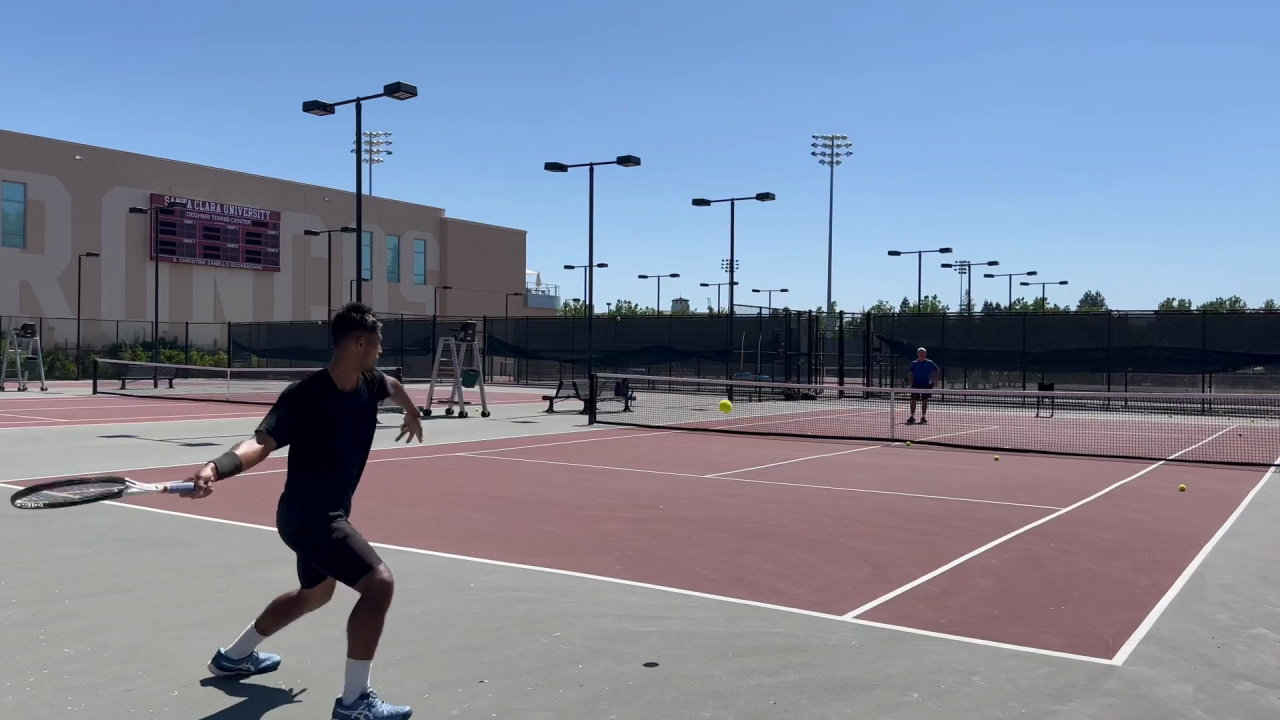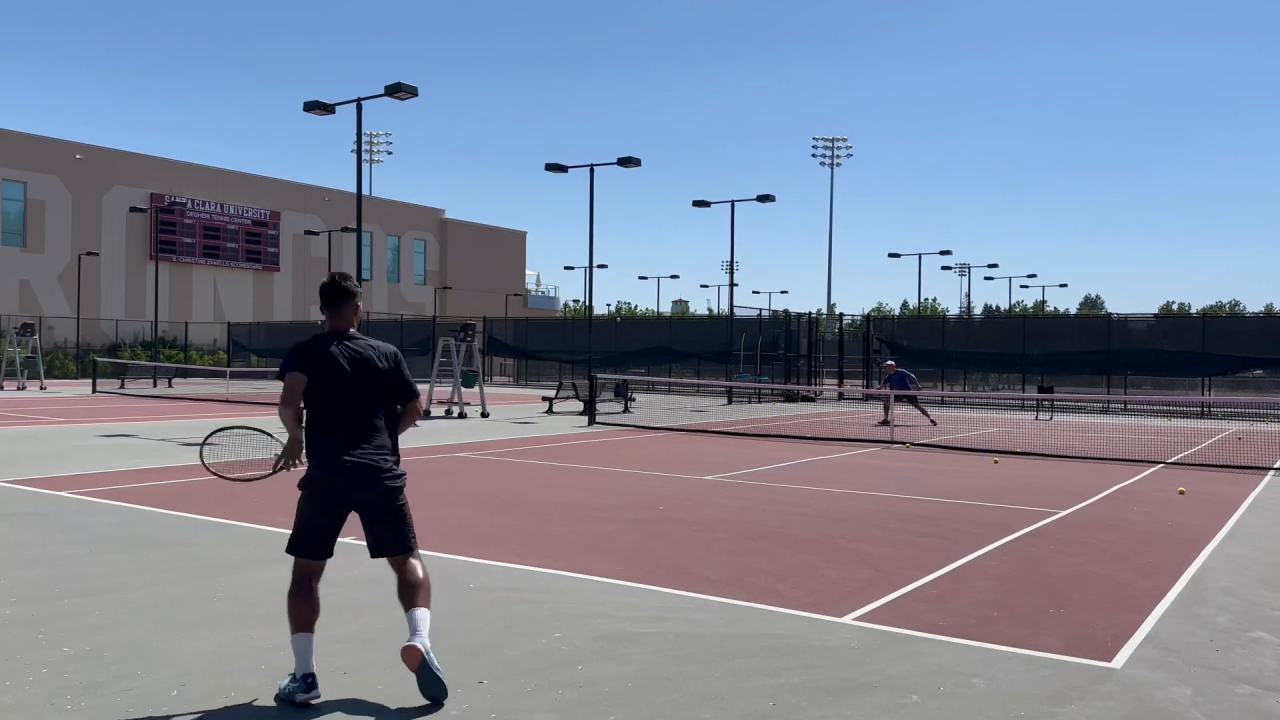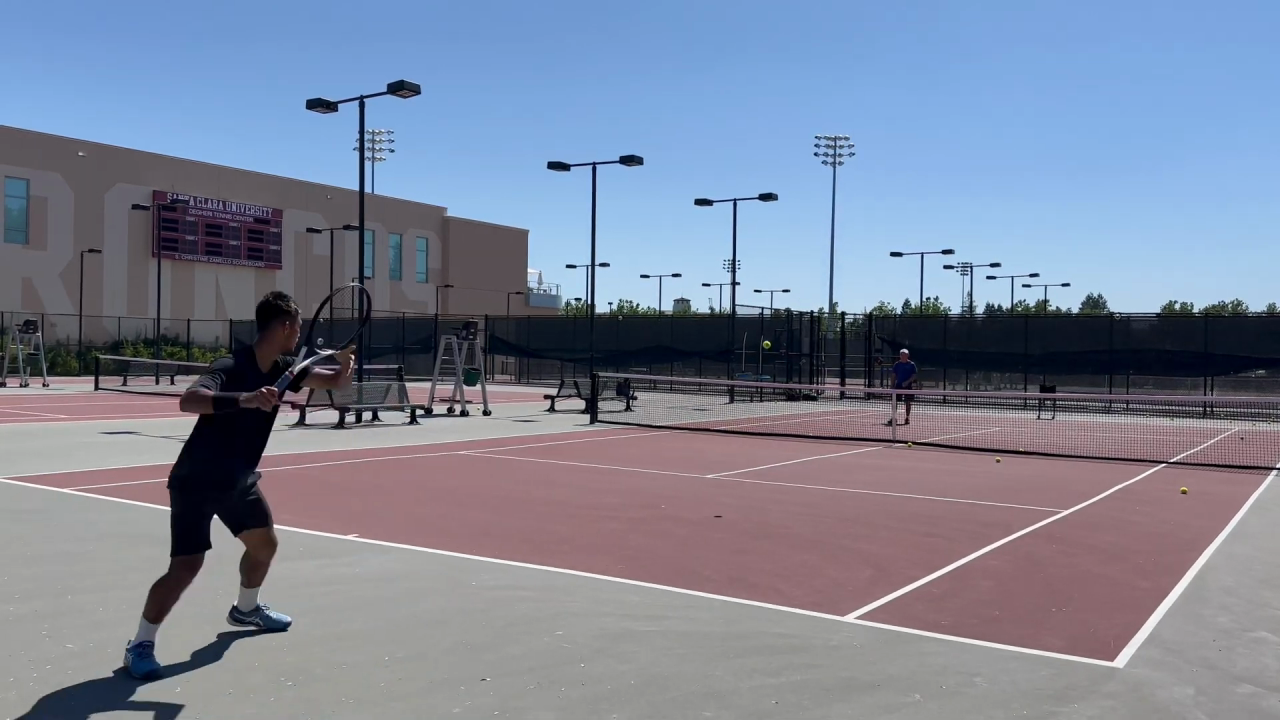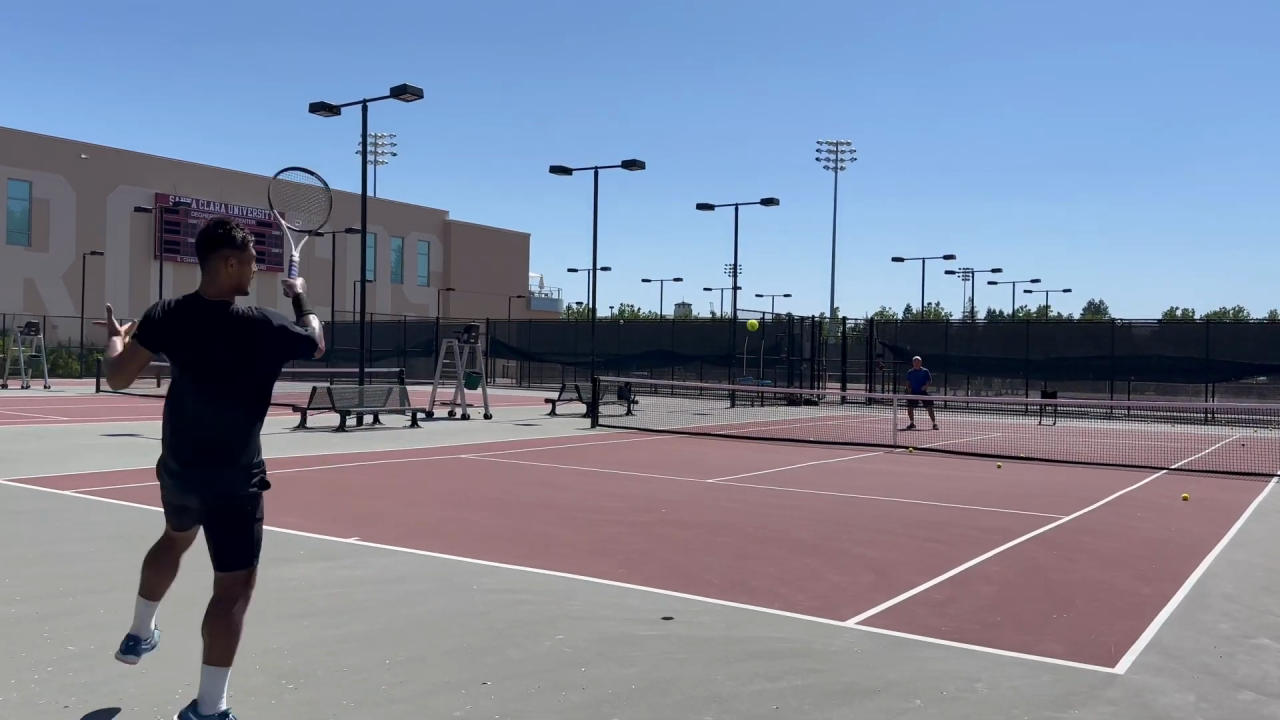
dt=1s
person 1, frame 1
left shoulder: (370, 382)
right shoulder: (306, 395)
left elbow: (391, 384)
right elbow: (259, 445)
left wrist: (411, 408)
right wrist: (215, 469)
left hip: (325, 515)
right hip: (314, 518)
left knee: (316, 593)
right knee: (378, 585)
left ankle: (234, 657)
person 1, frame 2
left shoulder: (307, 351)
right shoulder: (386, 353)
left elbow: (290, 403)
right elbow: (413, 411)
left wrist: (295, 442)
left hip: (326, 477)
right hip: (381, 476)
left knee: (306, 573)
right knee: (408, 566)
left ankle: (305, 676)
right ankle: (418, 644)
person 1, frame 3
left shoulder: (282, 366)
right shoulder: (231, 367)
left elbow: (333, 381)
right elbow: (188, 401)
left wrist: (343, 365)
right wrist: (242, 399)
left hip: (237, 479)
right hip: (195, 481)
left knee: (264, 544)
right knee: (186, 568)
left ankle: (247, 609)
right ankle: (141, 645)
person 1, frame 4
left shoulder: (169, 314)
right shoulder: (263, 325)
left elbow: (117, 379)
right elbow: (315, 345)
left wrist: (117, 342)
right wrist: (300, 299)
left hip: (177, 463)
right hip: (235, 473)
left knee: (175, 536)
right knee: (233, 587)
left ankle: (139, 634)
